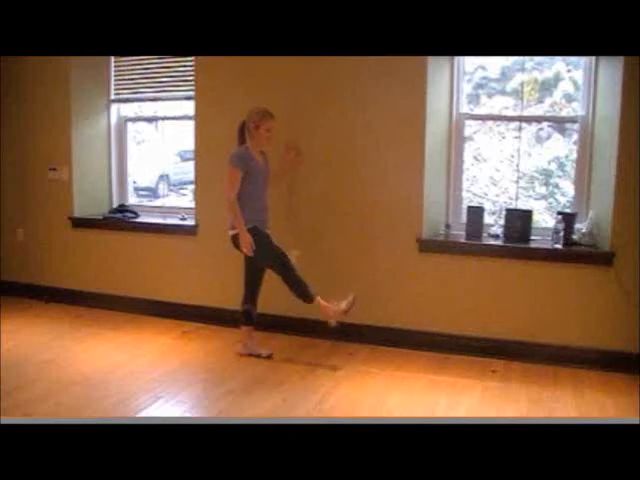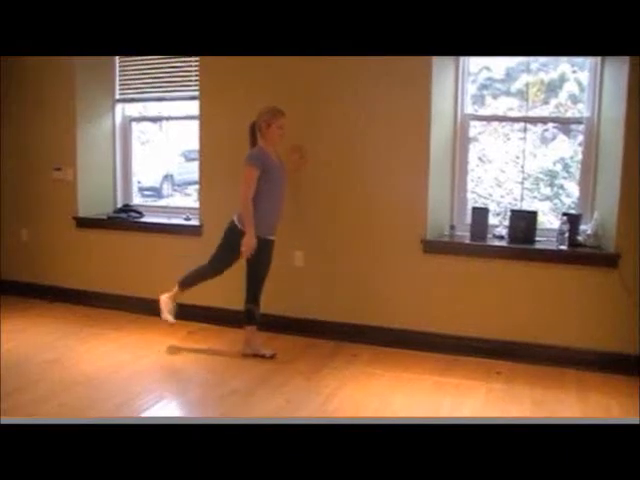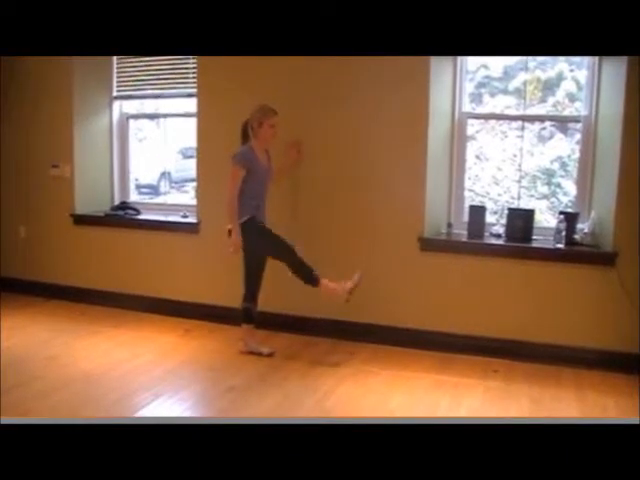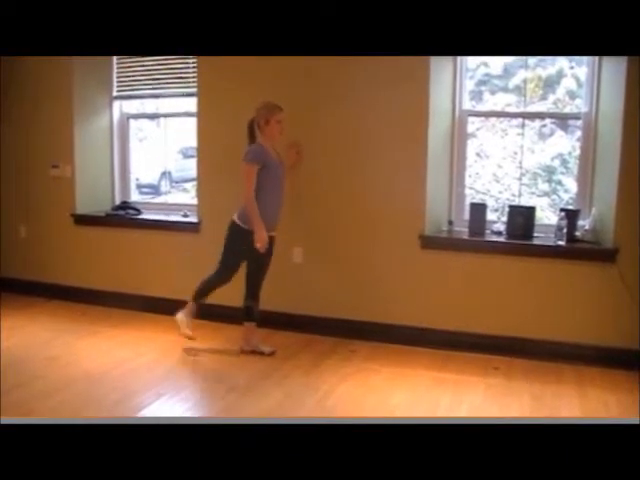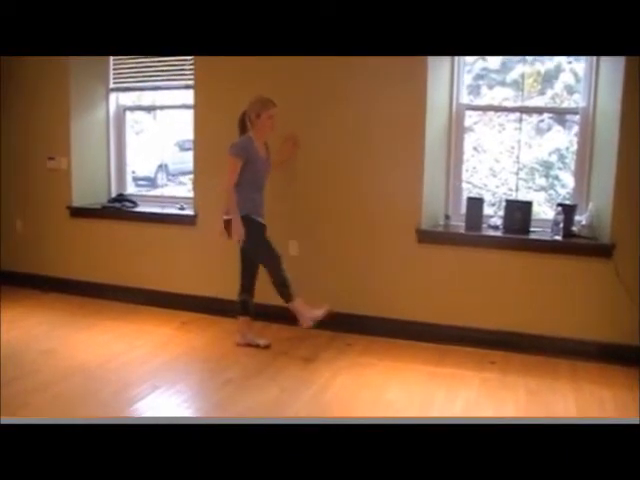
dt=0.7s
person 1, frame 1
left shoulder: (262, 156)
right shoulder: (239, 156)
right elbow: (231, 197)
left wrist: (286, 166)
right wrist: (242, 232)
left hip: (259, 229)
right hip: (246, 230)
left knee: (253, 287)
right knee: (283, 265)
left ankle: (247, 342)
right ankle: (327, 308)
person 1, frame 2
left shoulder: (275, 156)
right shoulder: (257, 156)
right elbow: (246, 196)
left wrist: (292, 166)
right wrist: (250, 234)
left hip: (267, 235)
right hip: (246, 229)
left knee: (255, 288)
right knee: (214, 268)
left ankle: (251, 341)
right ankle: (171, 297)
person 1, frame 3
left shoulder: (265, 154)
right shoulder: (243, 155)
right elbow: (232, 195)
left wrist: (288, 164)
right wrist: (235, 231)
left hip: (255, 225)
right hip: (245, 224)
left knee: (253, 284)
right knee: (288, 254)
left ankle: (249, 340)
right ankle: (333, 288)
person 1, frame 4
left shoulder: (275, 153)
right shoulder: (256, 151)
right elbow: (248, 194)
left wrist: (289, 164)
right wrist: (258, 229)
left hip: (266, 231)
right hip: (247, 227)
left knee: (255, 284)
right knee: (223, 273)
left ankle: (250, 339)
right ankle: (187, 312)
person 1, frame 5
left shoulder: (264, 146)
right shoulder: (241, 146)
right elbow: (230, 186)
left wrist: (283, 156)
right wrist: (236, 222)
left hip: (254, 218)
right hip: (241, 217)
left knee: (250, 276)
right knee: (272, 260)
left ankle: (244, 332)
right ankle: (301, 311)
